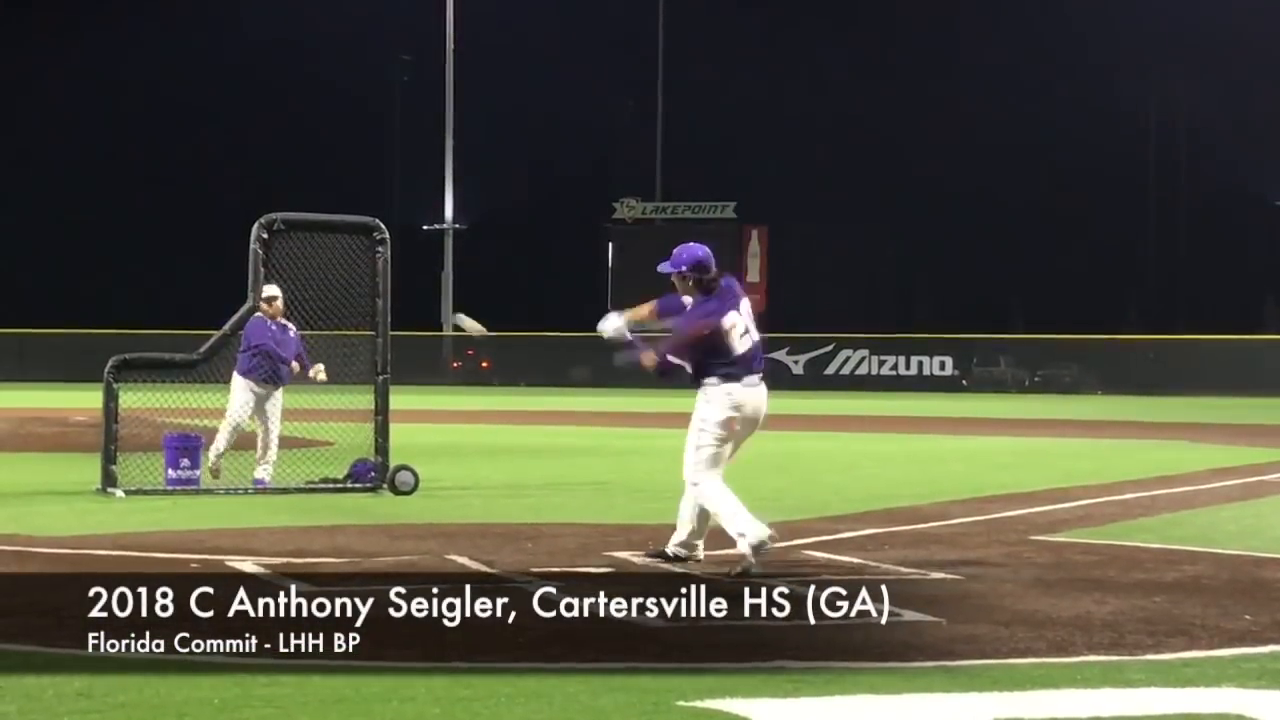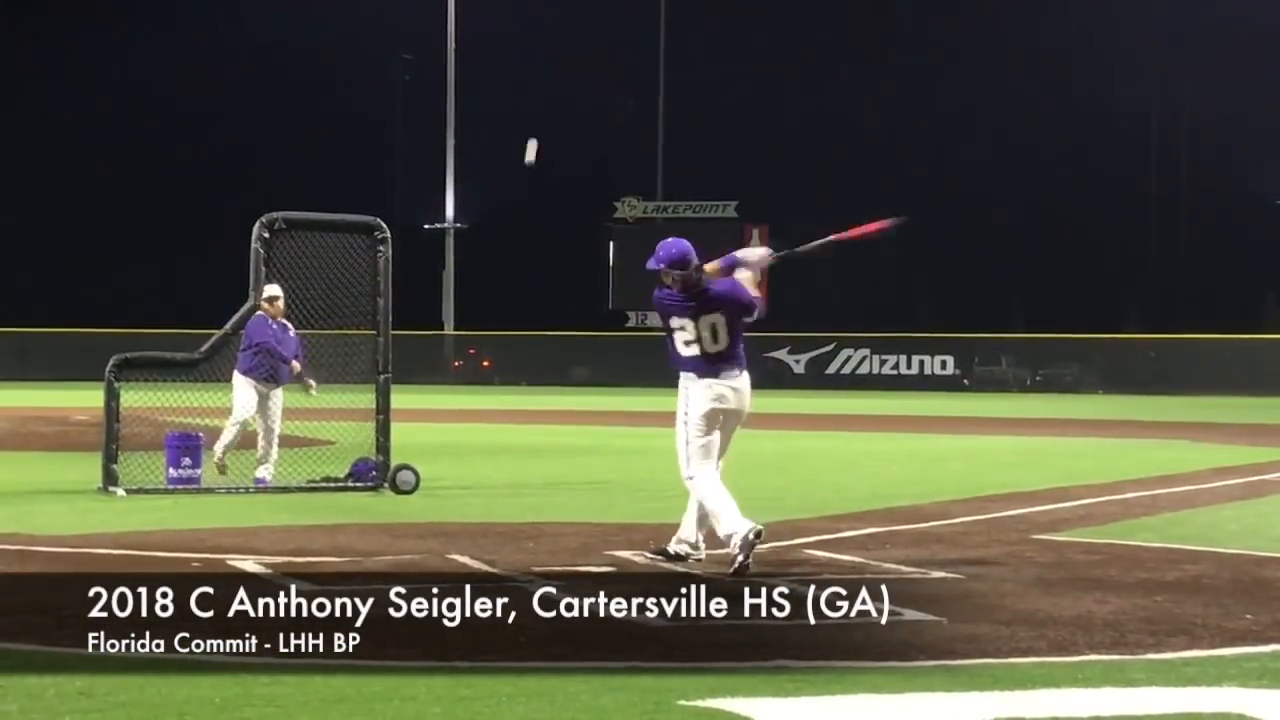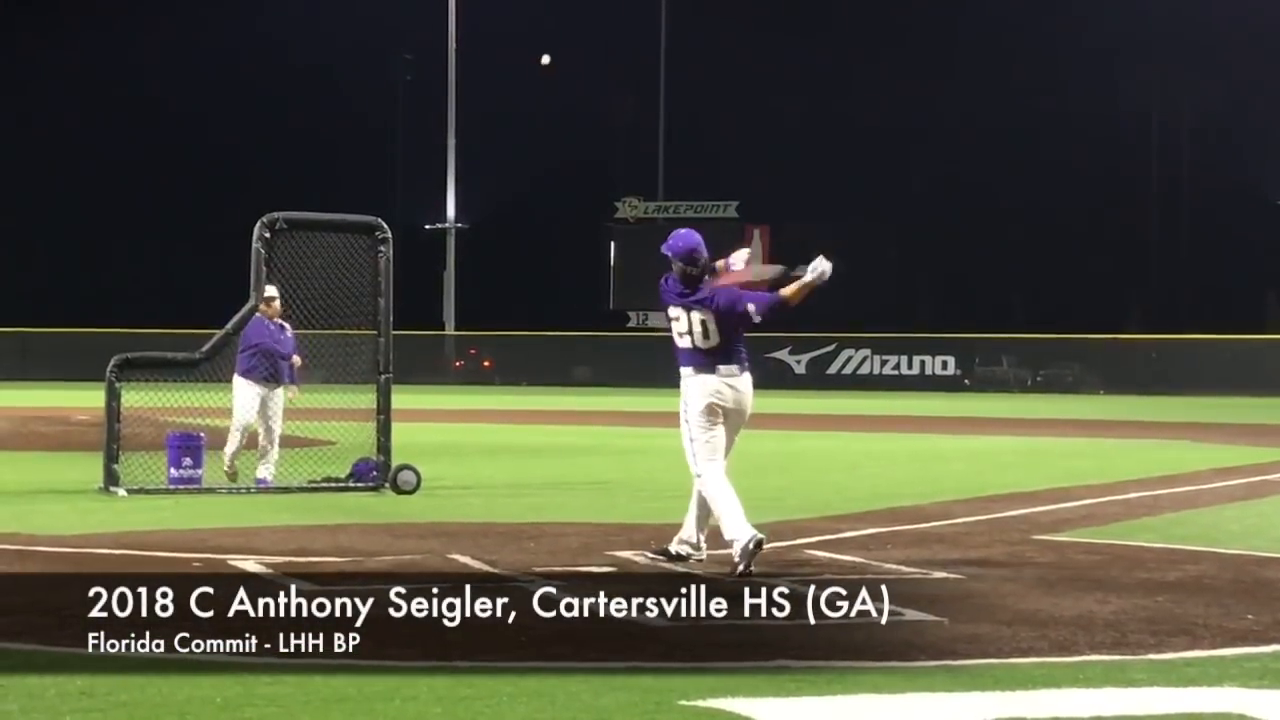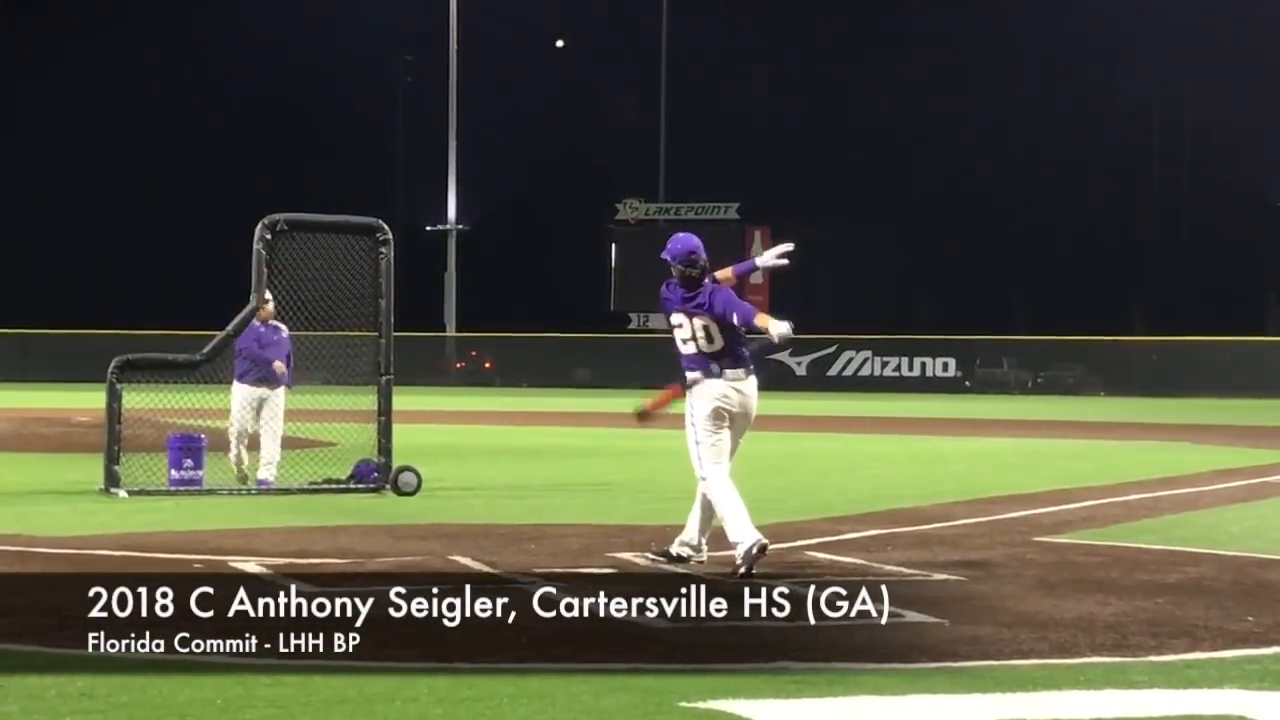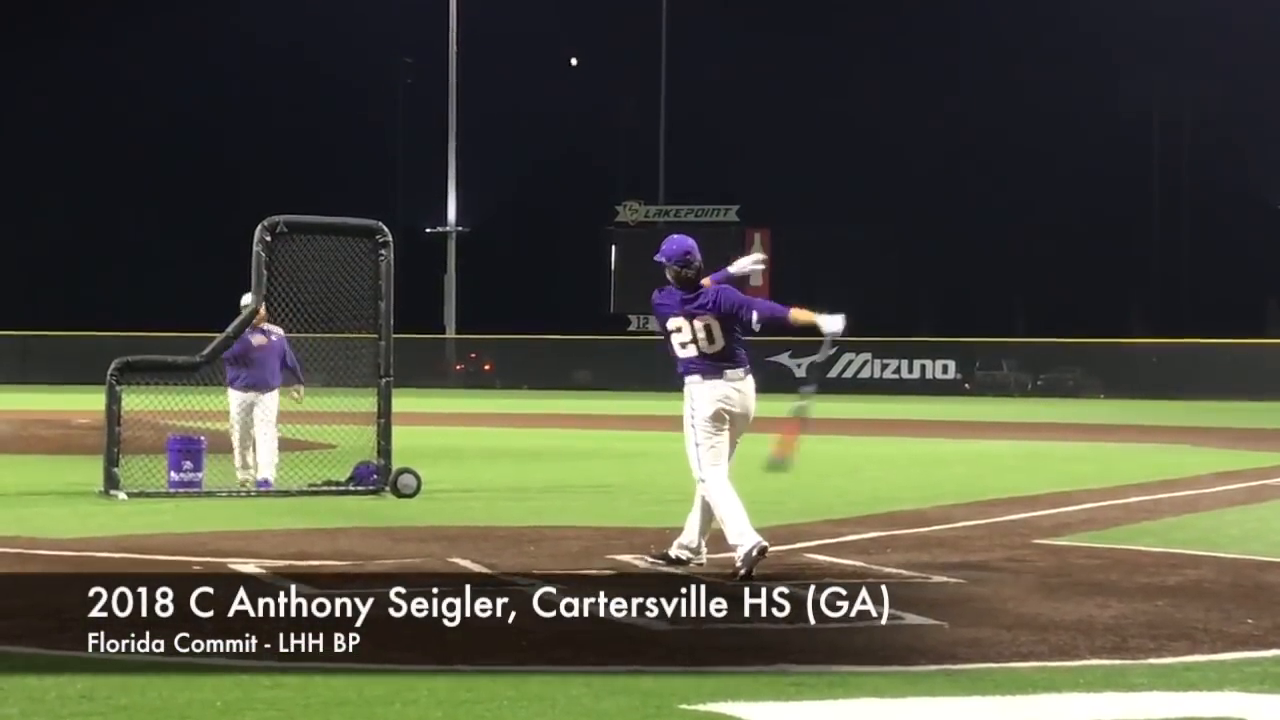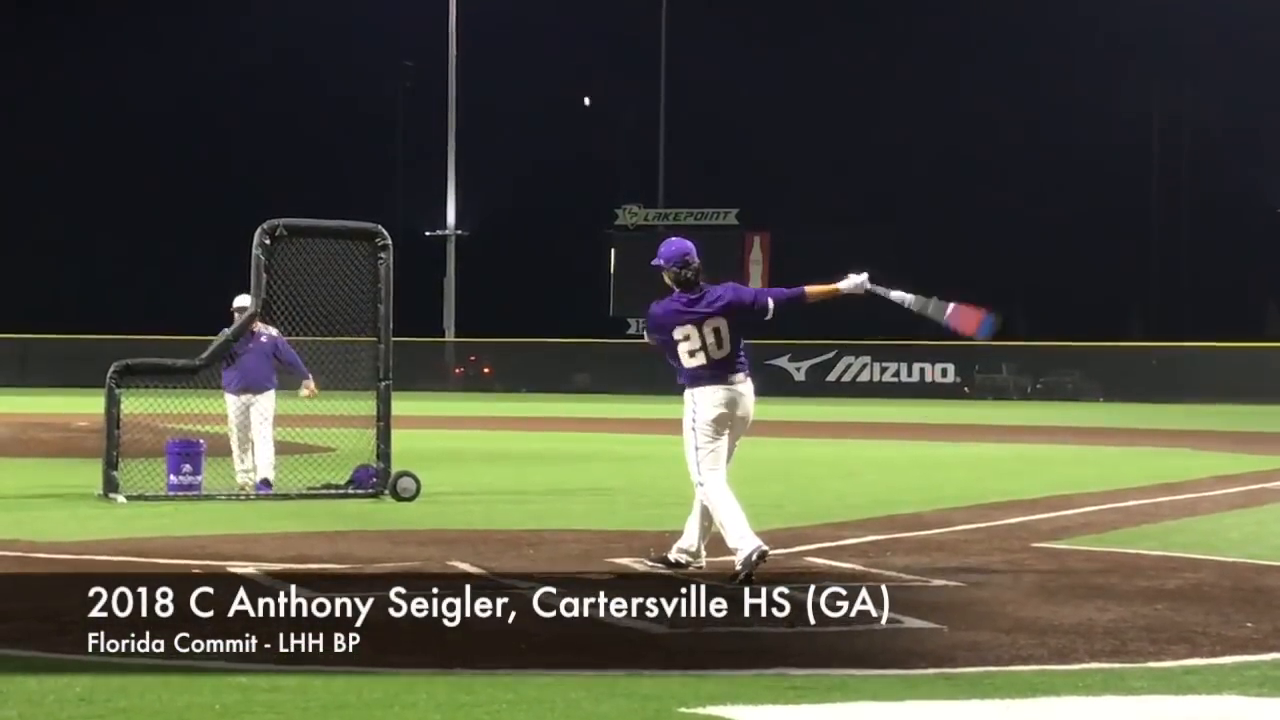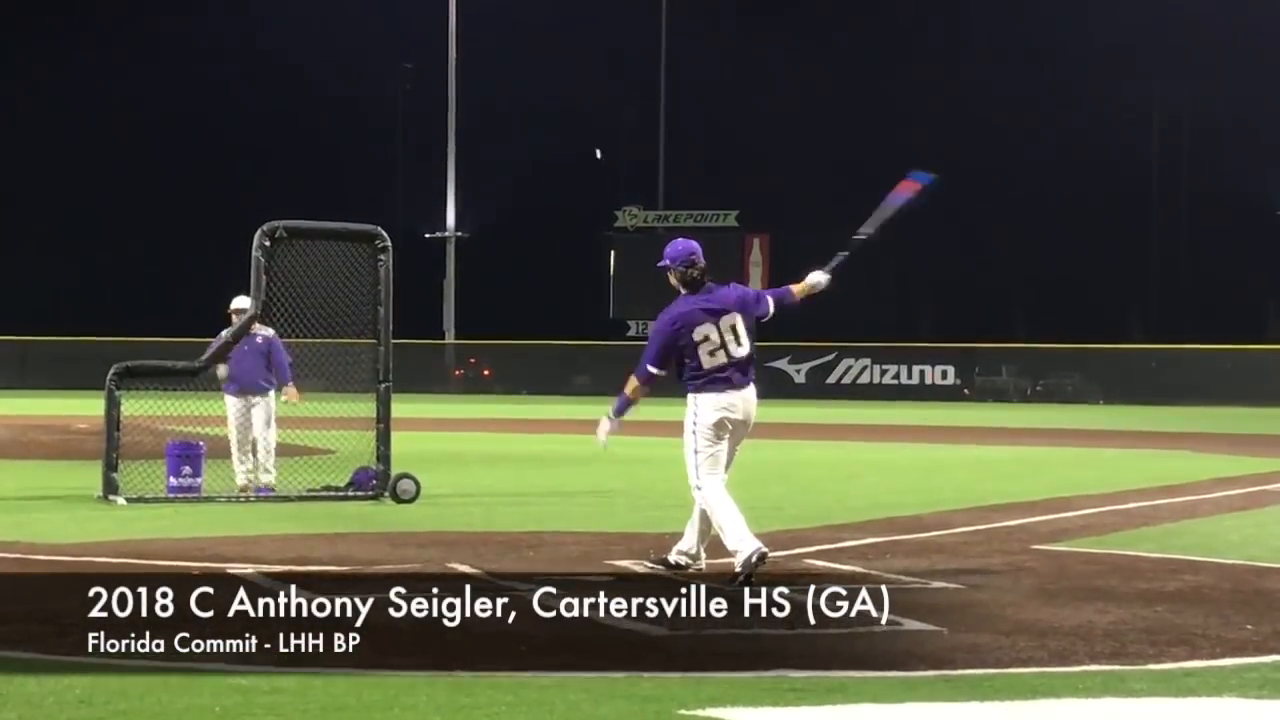
dt=0.2s
person 1, frame 1
left shoulder: (706, 311)
right shoulder: (728, 286)
left elbow: (672, 354)
right elbow: (666, 304)
right wrist: (624, 319)
left hip: (724, 393)
right hip: (753, 393)
left knee: (701, 477)
right knee: (705, 470)
left ankle: (753, 536)
right ankle: (684, 542)
person 1, frame 2
left shoulder: (661, 299)
right shoulder: (726, 292)
left elbow: (689, 282)
right elbow: (754, 307)
left wrist: (736, 259)
right wrist: (744, 268)
left hip: (698, 389)
right hip: (738, 385)
left knee: (698, 472)
right knee: (707, 468)
left ankle: (737, 531)
right ankle: (686, 541)
person 1, frame 3
left shoulder: (668, 287)
right shoulder: (720, 297)
right elbow: (765, 304)
left wrist: (728, 263)
right wrist: (811, 278)
left hip: (699, 385)
right hip: (739, 383)
left knee: (708, 471)
right knee: (713, 466)
left ankle: (744, 539)
right ankle: (689, 543)
person 1, frame 4
left shoulder: (669, 294)
right shoulder: (716, 298)
left elbow: (701, 284)
right elbow: (745, 315)
left wrist: (755, 263)
right wrist: (775, 327)
left hip: (706, 388)
right hip: (743, 386)
left knee: (712, 473)
right knee: (712, 468)
left ankle: (746, 540)
right ankle: (689, 544)
person 1, frame 5
left shoulder: (660, 301)
right shoulder: (721, 297)
right elbow: (769, 312)
left wrist: (730, 272)
right wrist: (820, 319)
left hip: (703, 392)
right hip: (741, 386)
left knee: (711, 475)
right knee: (711, 471)
left ankle: (746, 543)
right ankle: (688, 546)
person 1, frame 6
left shoulder: (660, 313)
right shoulder: (729, 296)
left elbow: (654, 336)
right elbow: (788, 296)
right wrist: (841, 287)
left hip: (704, 399)
right hip: (741, 392)
left knee: (709, 480)
right knee: (712, 475)
left ankle: (748, 549)
right ankle: (688, 550)
person 1, frame 7
left shoulder: (672, 318)
right shoulder: (736, 295)
left elbow: (646, 374)
right elbow: (777, 300)
left wrist: (614, 414)
right wrist: (811, 283)
left hip: (709, 403)
right hip: (746, 397)
left knee: (706, 484)
right knee: (712, 479)
left ankle: (746, 549)
right ankle: (688, 553)
person 2, frame 1
left shoulder: (290, 329)
right shoulder: (257, 322)
left elbow: (300, 354)
right elbow: (266, 347)
left wrist: (312, 369)
right wrist: (288, 362)
left hip: (274, 388)
right hip: (247, 382)
left knee: (270, 431)
right knee: (235, 420)
left ankle: (263, 476)
right ankle: (215, 458)
person 2, frame 2
left shoulder: (289, 328)
right shoulder: (258, 321)
left elbow: (297, 355)
right elbow: (267, 345)
left wrist: (305, 378)
right wrist: (289, 361)
left hip: (275, 386)
right hip: (248, 380)
left knee: (271, 430)
right knee: (242, 417)
left ankle: (264, 474)
right ankle: (220, 454)
person 2, frame 3
left shoulder: (286, 328)
right shoulder: (255, 322)
left elbow: (291, 356)
right elbow: (265, 345)
left wrist: (292, 383)
right wrist: (289, 357)
left hip: (275, 387)
right hip: (248, 383)
left knee: (271, 430)
right knee: (243, 421)
left ankle: (265, 475)
right ankle: (230, 462)
person 2, frame 4
left shoulder: (282, 330)
right shoulder: (247, 326)
left elbow: (288, 359)
right elbow: (246, 350)
left wrist: (286, 382)
right wrist: (272, 363)
left hip: (275, 390)
right hip: (246, 387)
left knee: (272, 432)
right knee: (239, 429)
left ankle: (266, 476)
right ankle: (240, 471)
person 2, frame 5
left shoulder: (277, 333)
left elbow: (288, 359)
right elbow: (227, 354)
left wrist: (297, 383)
right wrist: (250, 343)
left hip: (267, 393)
right hip: (239, 393)
left knee: (266, 433)
right knee: (240, 436)
left ankle: (265, 477)
right ankle: (245, 477)
person 2, frame 6
left shoulder: (271, 334)
left elbow: (290, 356)
left wrist: (307, 378)
right wrist: (236, 338)
left hip: (264, 394)
right hip: (236, 395)
left knee: (263, 434)
right knee: (240, 439)
left ankle: (265, 479)
right ankle: (247, 481)
person 2, frame 7
left shoulder: (268, 335)
right shoulder: (225, 337)
left elbow: (281, 360)
left wrist: (288, 384)
right wrist: (218, 368)
left hip: (263, 396)
right hip: (235, 397)
left knee: (265, 437)
right knee: (240, 440)
left ankle: (266, 482)
right ankle: (246, 483)
